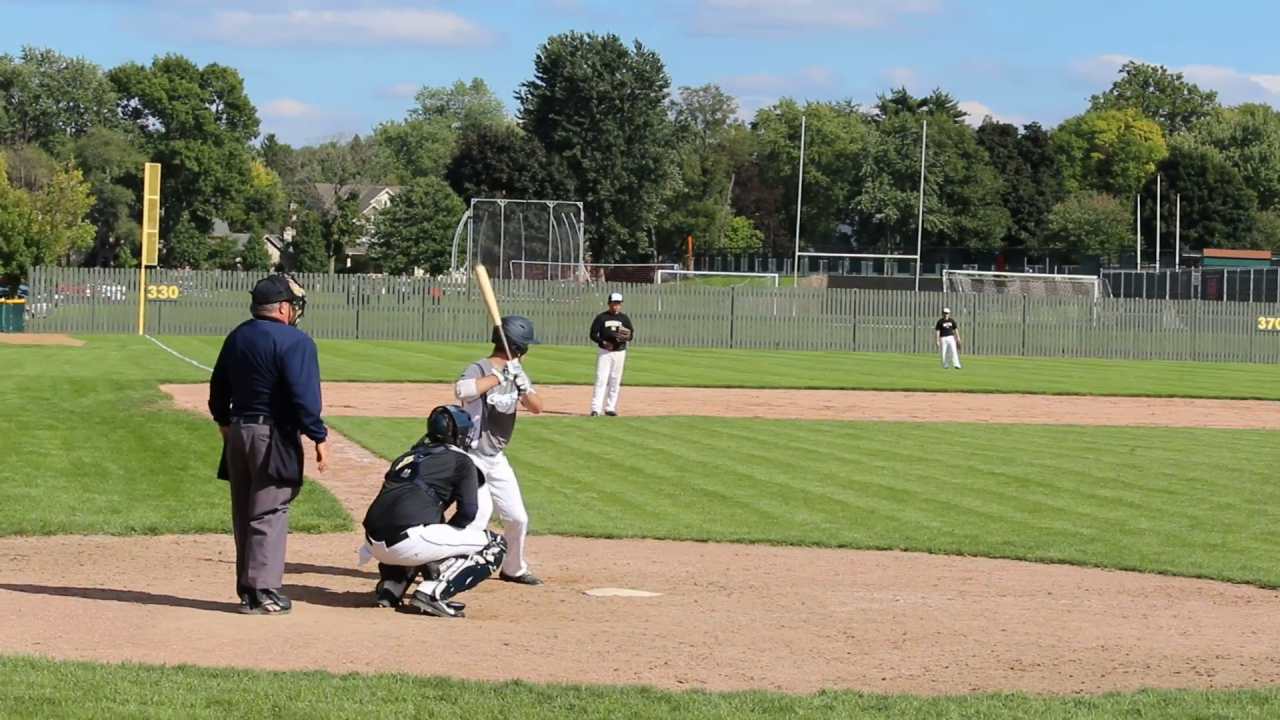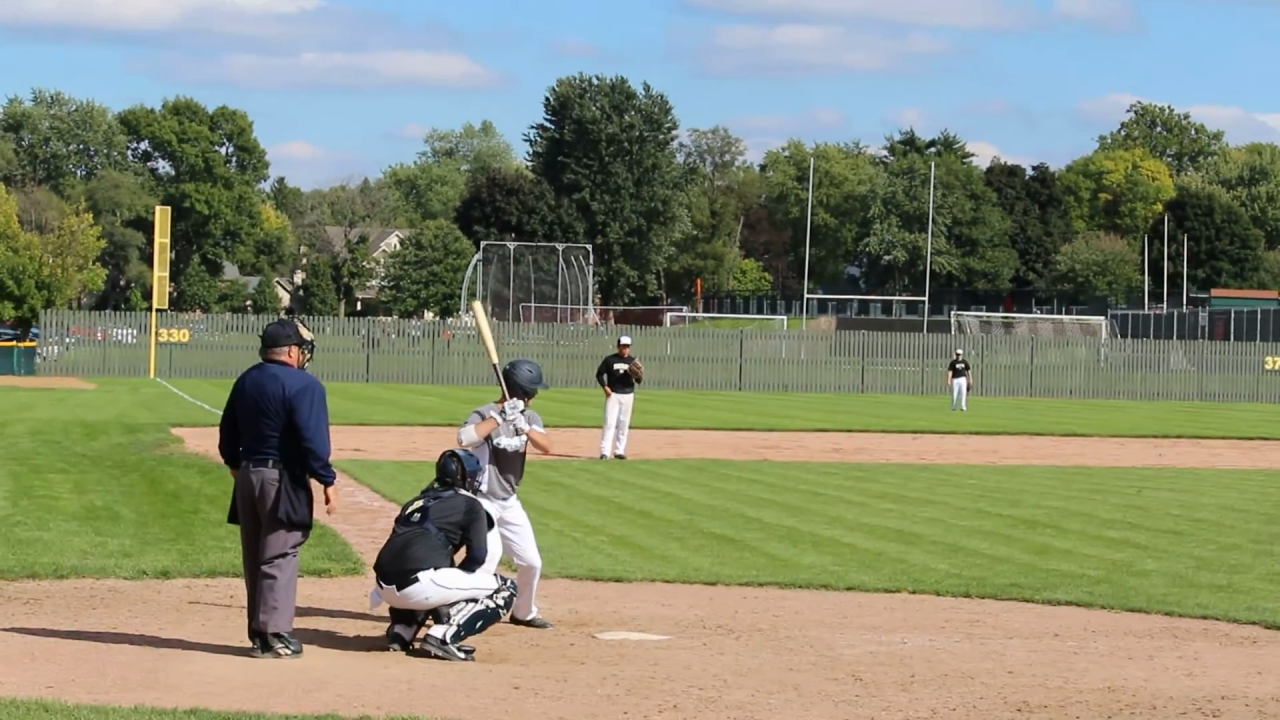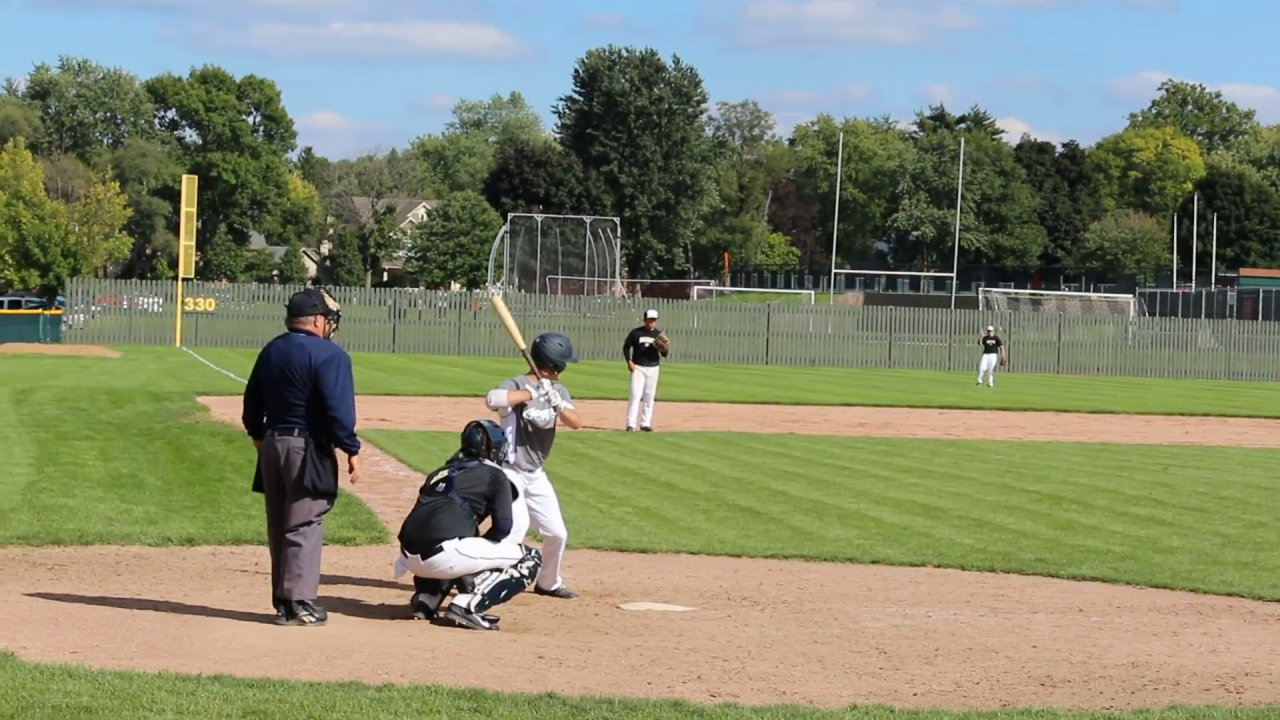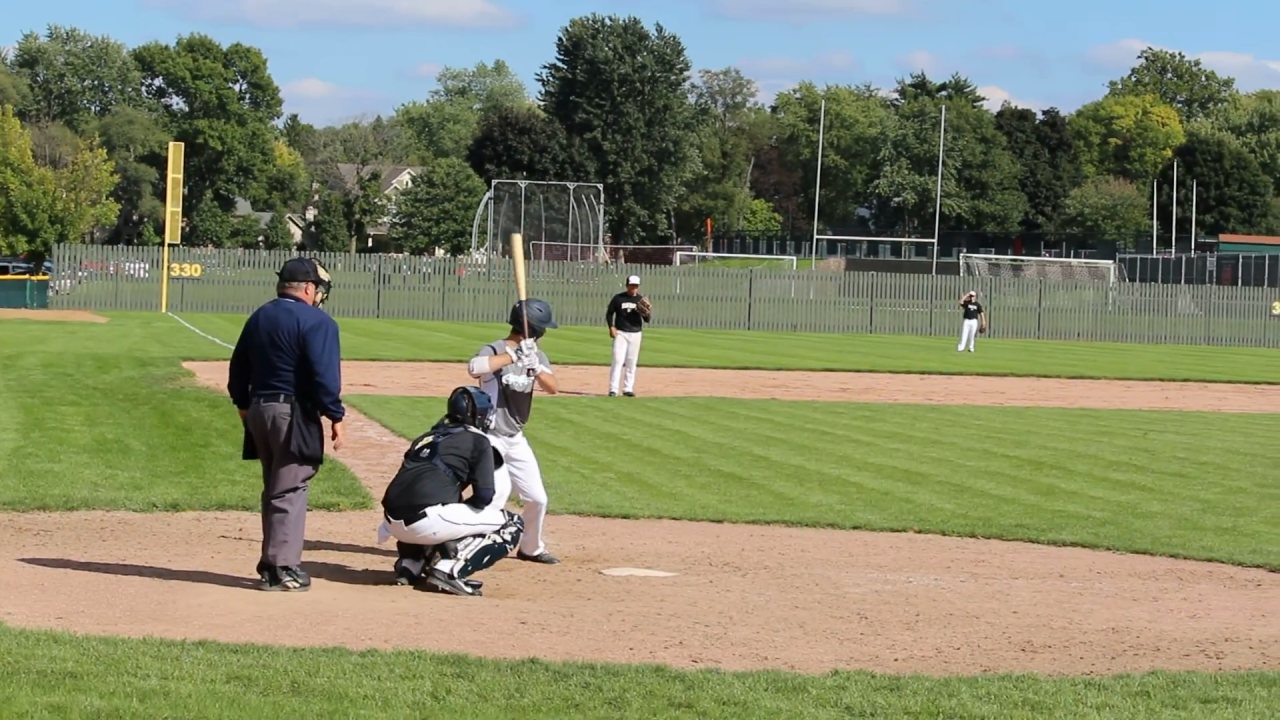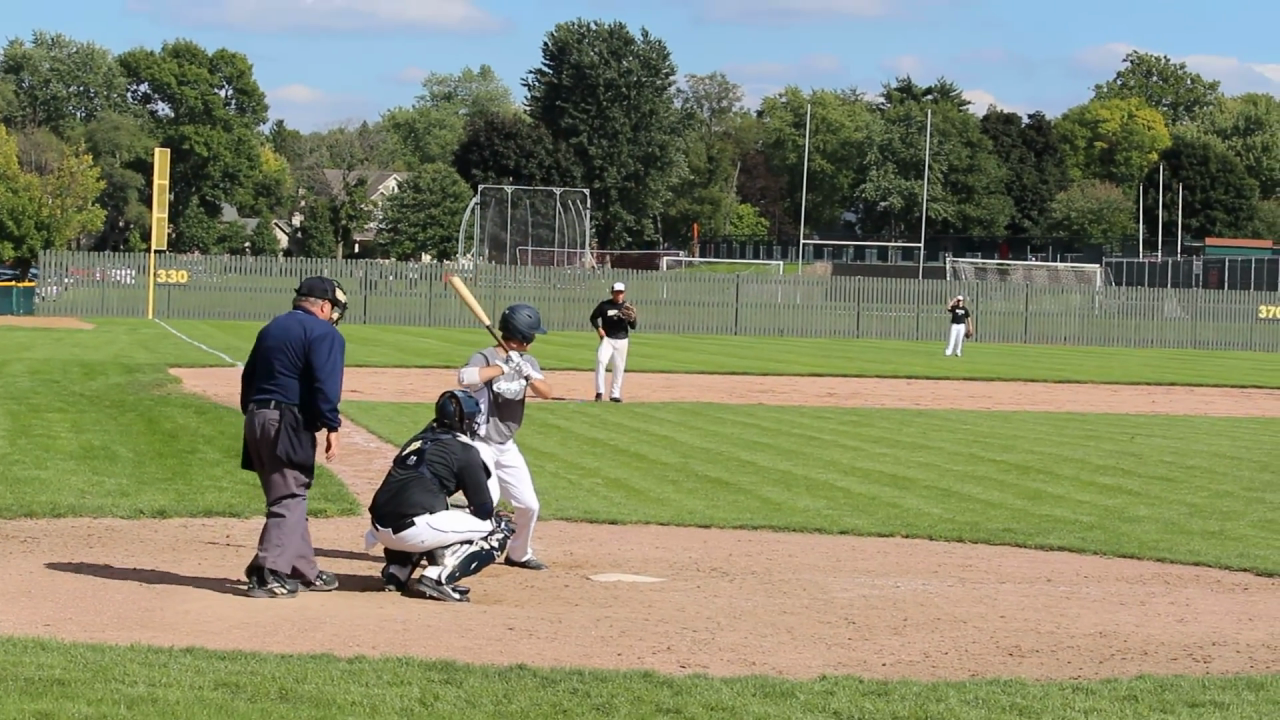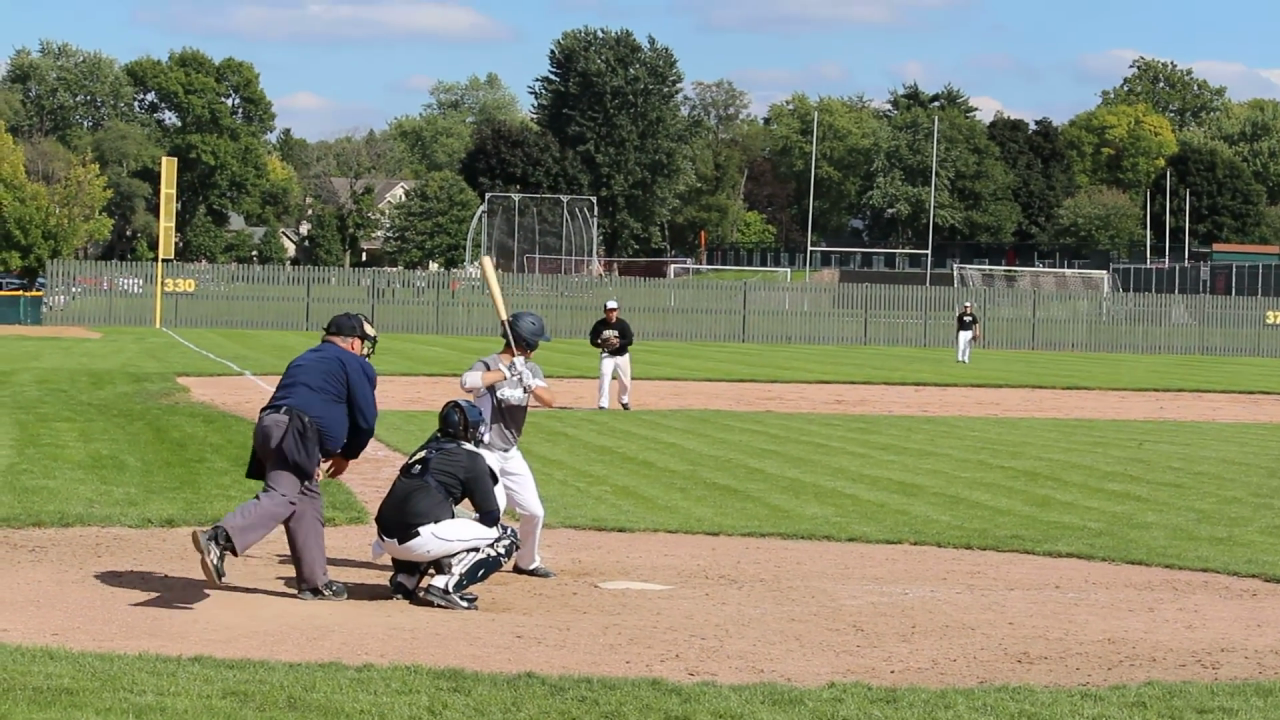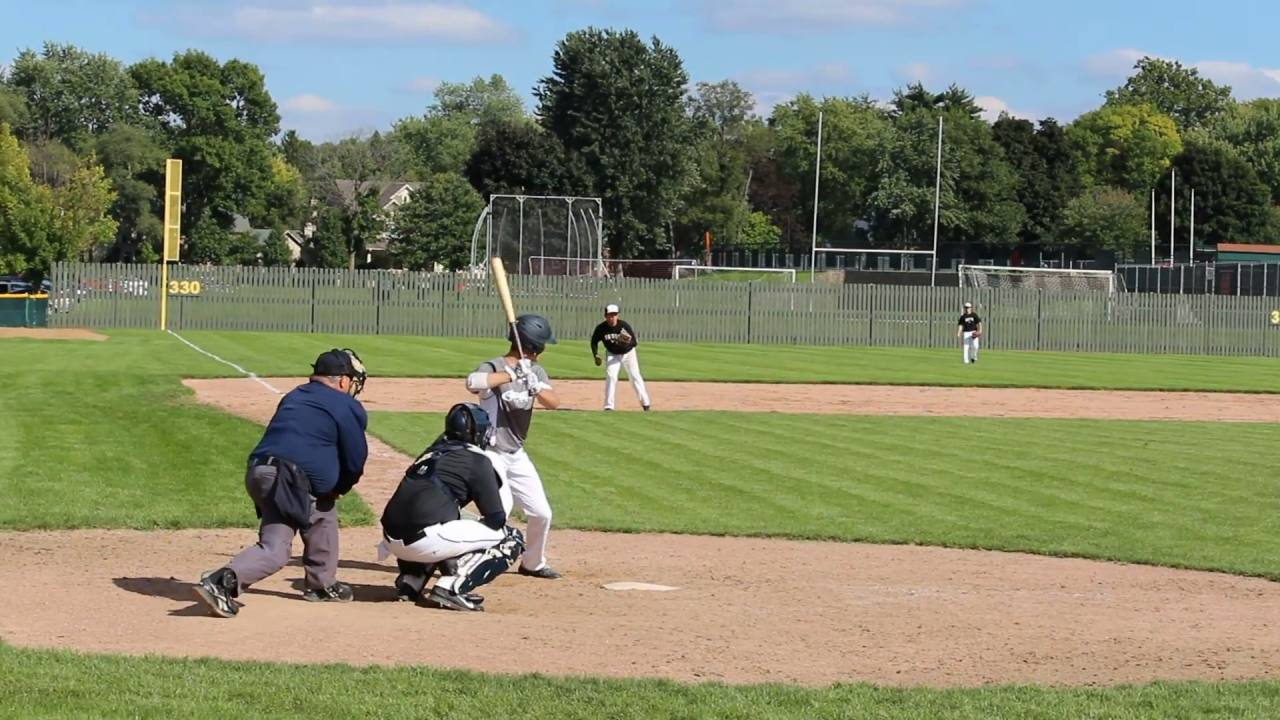
dt=0.5s
person 1, frame 1
left shoulder: (236, 337)
right shoulder: (294, 340)
left elbow: (218, 388)
right elbow: (304, 394)
left wrist: (225, 422)
right wrist: (318, 437)
left hip: (238, 433)
right hip: (273, 436)
left knee: (245, 513)
right knee: (269, 514)
left ankle: (248, 589)
right ankle: (263, 593)
person 1, frame 2
left shoulder: (245, 381)
right shoulder: (303, 384)
left elbow: (228, 431)
right elbow: (313, 439)
left wrist: (236, 465)
right wrist: (326, 480)
left hip: (248, 477)
right hip: (283, 480)
left knee: (255, 558)
right knee: (280, 558)
left ankle: (259, 632)
right ankle: (274, 635)
person 1, frame 3
left shoulder: (270, 351)
right shoulder: (329, 354)
left elbow: (252, 399)
right elbow: (338, 408)
left wrist: (258, 435)
right wrist: (351, 449)
left hip: (272, 446)
right hip: (308, 449)
left knee: (280, 526)
right knee: (304, 526)
left ankle: (284, 599)
right ankle: (298, 603)
person 1, frame 4
left shoulder: (259, 317)
right shoulder: (317, 321)
left elbow: (238, 366)
right elbow: (325, 375)
left wrist: (243, 403)
right wrist: (335, 416)
left hip: (260, 411)
right hip: (294, 414)
left knee: (275, 491)
right knee: (290, 492)
left ankle: (274, 562)
right ankle: (280, 568)
person 1, frame 5
left shoulder: (271, 328)
right shoulder: (324, 333)
left elbow: (249, 376)
right elbow: (325, 385)
left wrist: (251, 414)
right wrist: (332, 427)
left hip: (257, 418)
right hip: (288, 422)
left knee: (288, 496)
right knee: (289, 500)
left ankle: (303, 572)
right ankle: (267, 574)
person 1, frame 6
left shoulder: (306, 358)
right shoulder: (357, 365)
right elbow: (364, 420)
left wrist: (313, 457)
right wrist: (346, 455)
left hip: (269, 426)
right hip: (294, 432)
left knee: (307, 503)
right knee: (280, 497)
left ankle: (314, 582)
right ankle: (219, 539)
person 1, frame 7
left shoulder: (294, 396)
right shoulder: (348, 407)
right elbow: (354, 462)
left wrist: (328, 489)
right wrist: (338, 488)
left hip: (259, 472)
right hip: (286, 480)
left knee: (322, 509)
right knee: (274, 550)
left ankle: (322, 584)
right ankle: (221, 583)
person 2, frame 1
left shoulder: (518, 373)
right shoulder: (479, 368)
left elbow: (537, 408)
right elbow: (461, 391)
left wrist: (525, 389)
right wrist: (500, 375)
left hip: (496, 458)
right hip: (470, 457)
left knee: (517, 517)
right knee: (478, 515)
left ankle: (513, 569)
person 2, frame 2
left shoulder: (529, 416)
right shoulder: (484, 413)
left elbow: (547, 447)
right elbow: (464, 439)
left wrist: (523, 427)
right wrist: (499, 417)
left hip: (510, 502)
right hip: (482, 501)
left knee: (531, 561)
right knee: (486, 560)
left ankle: (523, 612)
person 2, frame 3
left shoulder: (558, 390)
right shoulder: (516, 385)
left elbow: (576, 423)
right elbow: (492, 400)
left wrist: (559, 405)
right wrist: (533, 391)
left hip: (536, 474)
right hip: (509, 472)
left knee: (557, 532)
right knee: (514, 529)
left ankle: (548, 582)
person 2, frame 4
left shoulder: (536, 354)
right shoulder: (495, 350)
left elbow: (553, 388)
right elbow: (474, 368)
left wrist: (535, 368)
right wrist: (514, 355)
left hip: (516, 438)
right hip: (490, 437)
left knee: (537, 497)
right knee: (497, 493)
left ankle: (531, 548)
person 2, frame 5
left shoulder: (527, 361)
right shoulder: (484, 357)
left elbow: (546, 393)
right elbow: (463, 378)
left wrist: (529, 376)
right wrist: (504, 366)
left hip: (507, 446)
right hip: (479, 444)
left knee: (529, 504)
left ankle: (518, 554)
person 2, frame 6
left shoulder: (530, 369)
right shoulder: (488, 364)
left elbow: (549, 401)
right elbow: (467, 382)
left wrist: (530, 384)
right wrist: (506, 372)
left hip: (511, 452)
right hip: (484, 451)
left knee: (534, 511)
left ankle: (526, 562)
person 2, frame 7
left shoulder: (536, 371)
right shoulder: (495, 367)
left elbow: (553, 403)
right elbow: (472, 382)
left wrist: (535, 387)
right wrist: (512, 374)
left hip: (517, 455)
right hip: (490, 454)
left knee: (541, 512)
left ankle: (533, 563)
person 3, frame 1
left shoulder: (407, 457)
right shoulder: (461, 461)
right elbow: (468, 511)
right wrist: (446, 533)
left hip: (376, 542)
right hip: (406, 539)
right knee: (494, 545)
left ankle: (390, 587)
right ankle: (433, 593)
person 3, frame 2
left shoulder: (417, 501)
right shoulder: (470, 504)
right elbow: (477, 555)
right wrist: (457, 576)
left hip: (386, 585)
right hip: (417, 584)
right knee: (504, 589)
left ankle: (401, 631)
right ankle: (443, 637)
person 3, frame 3
left shoulder: (442, 472)
right shoulder: (494, 475)
right elbow: (503, 526)
right wrist: (481, 545)
left hip: (411, 555)
right hip: (441, 554)
right knee: (529, 559)
left ankle: (425, 599)
right ankle: (467, 606)
person 3, frame 4
left shoulder: (428, 437)
right shoulder: (478, 441)
right elbow: (484, 495)
right wrist: (463, 508)
left hip: (394, 520)
right hip: (424, 519)
right knee: (511, 525)
left ankle: (409, 565)
right ankle: (450, 571)
person 3, frame 5
left shoulder: (418, 440)
right shoulder: (464, 450)
right elbow: (484, 510)
left hip: (381, 527)
right hip: (411, 529)
right knee: (499, 531)
left ankle: (396, 571)
right ankle: (438, 577)
person 3, frame 6
left shoulder: (425, 451)
right shoulder: (470, 458)
right elbow: (490, 516)
left hip: (388, 538)
right hip: (418, 539)
right knee: (505, 538)
left ankle: (404, 580)
right ankle: (445, 587)
person 3, frame 7
left shoulder: (432, 453)
right shoulder: (476, 461)
right elbow: (496, 519)
left hip: (394, 539)
right hip: (424, 540)
right knee: (511, 539)
left ankle: (410, 582)
right ankle: (450, 589)
